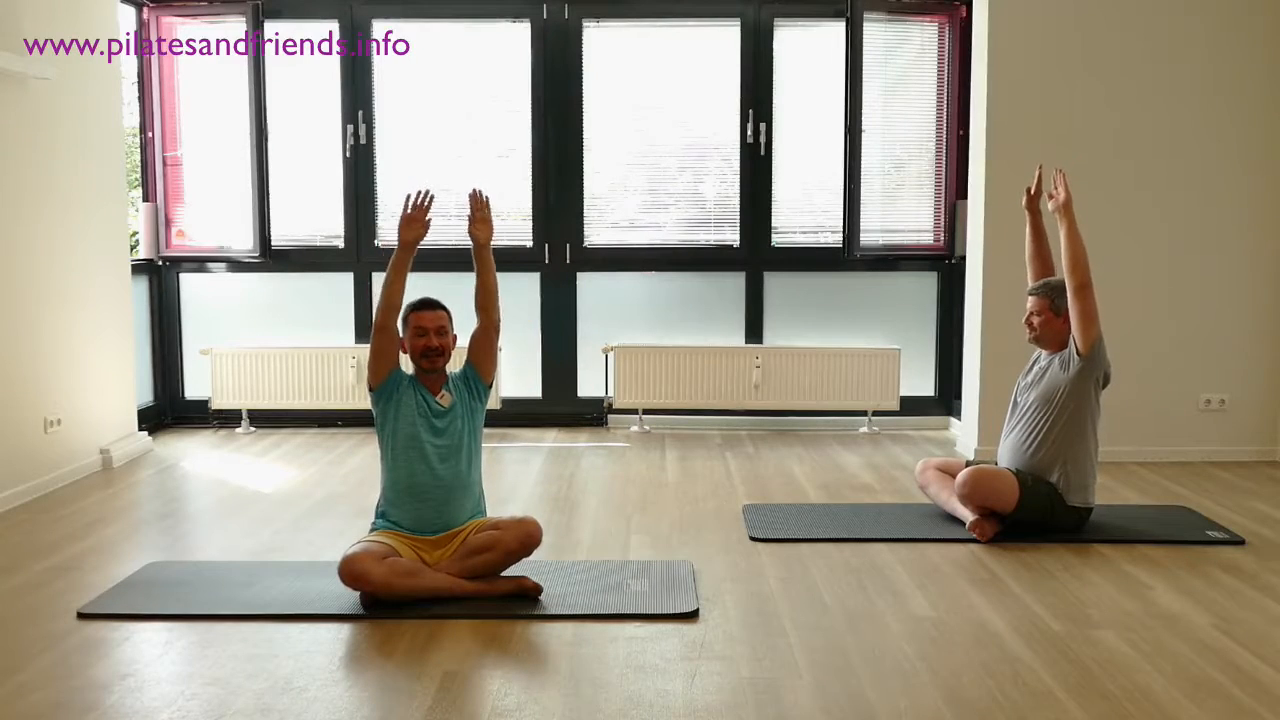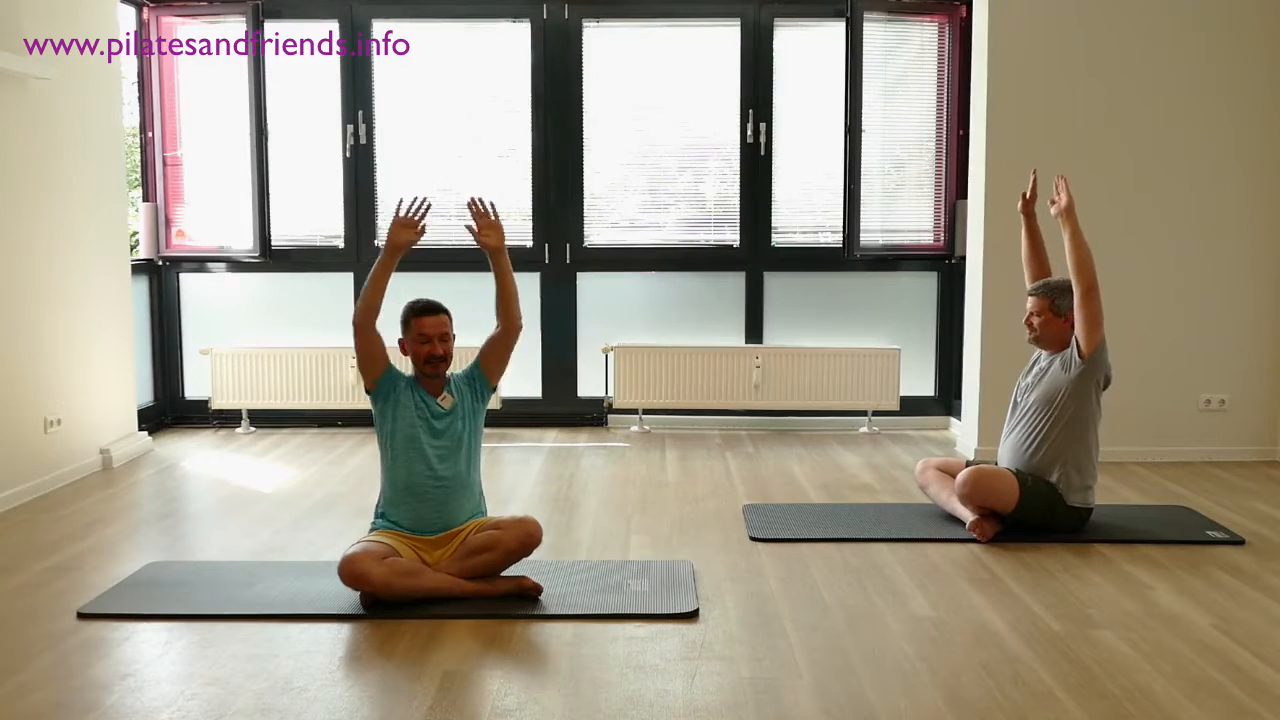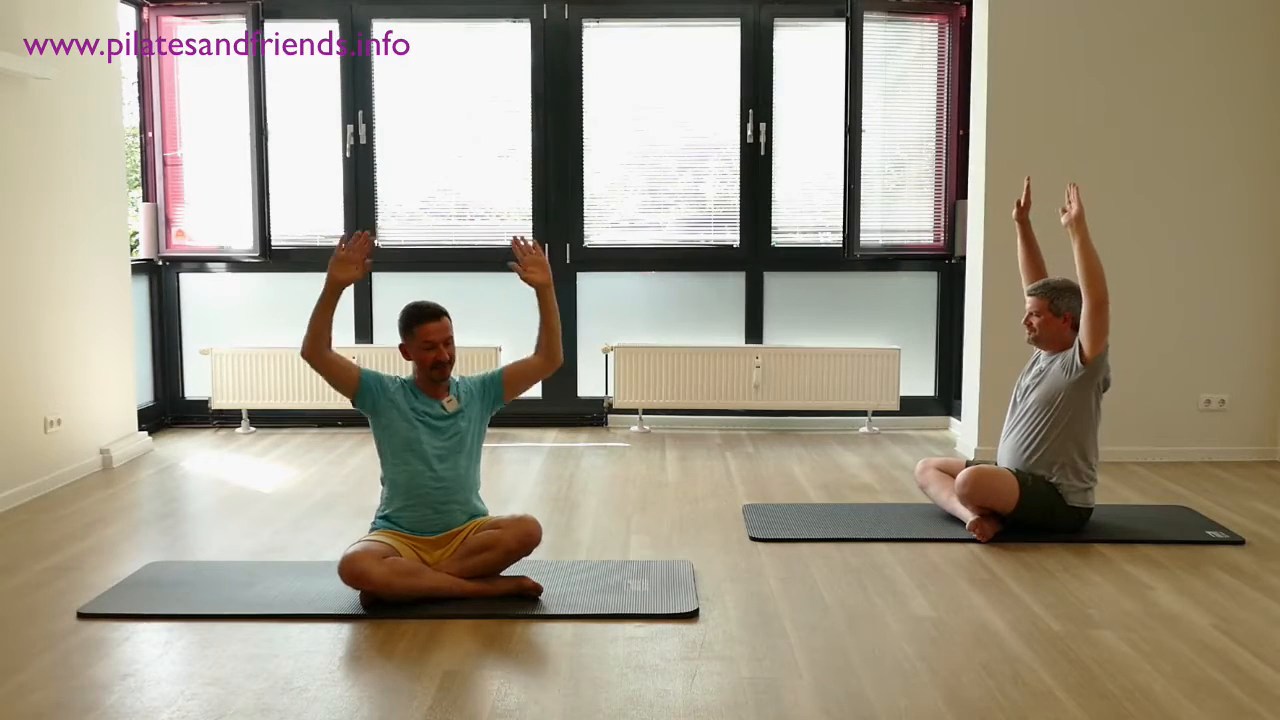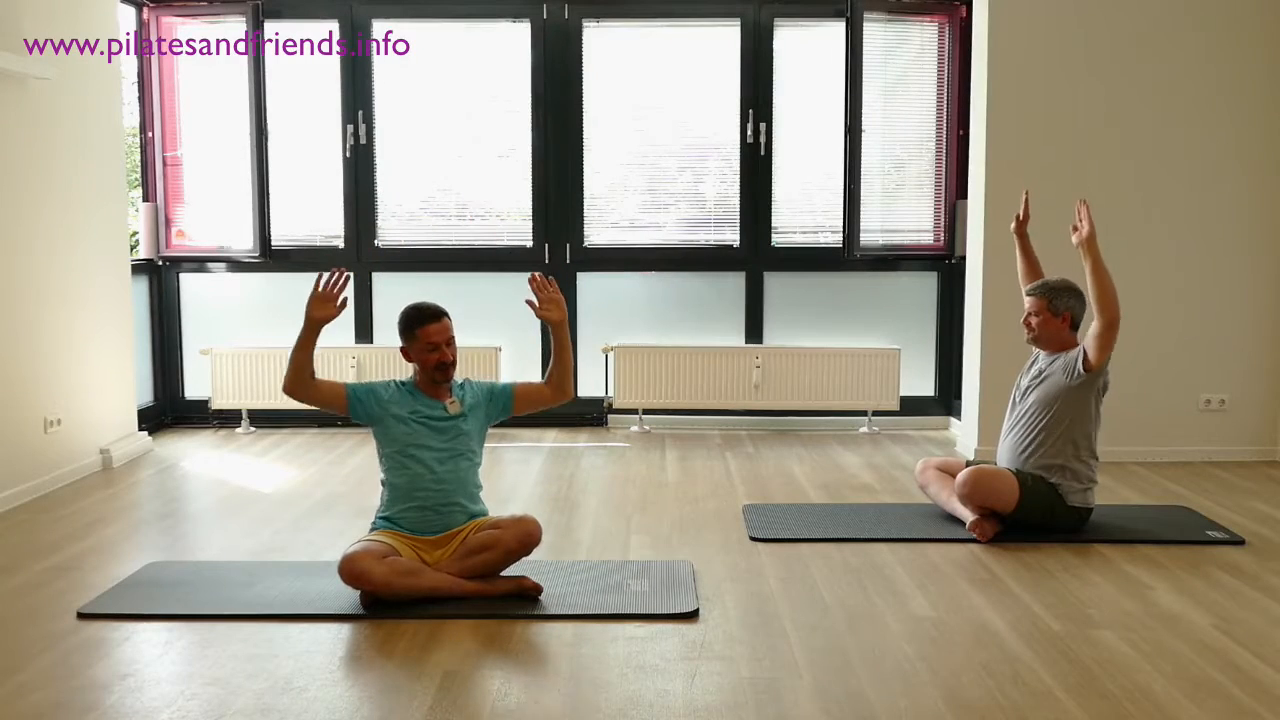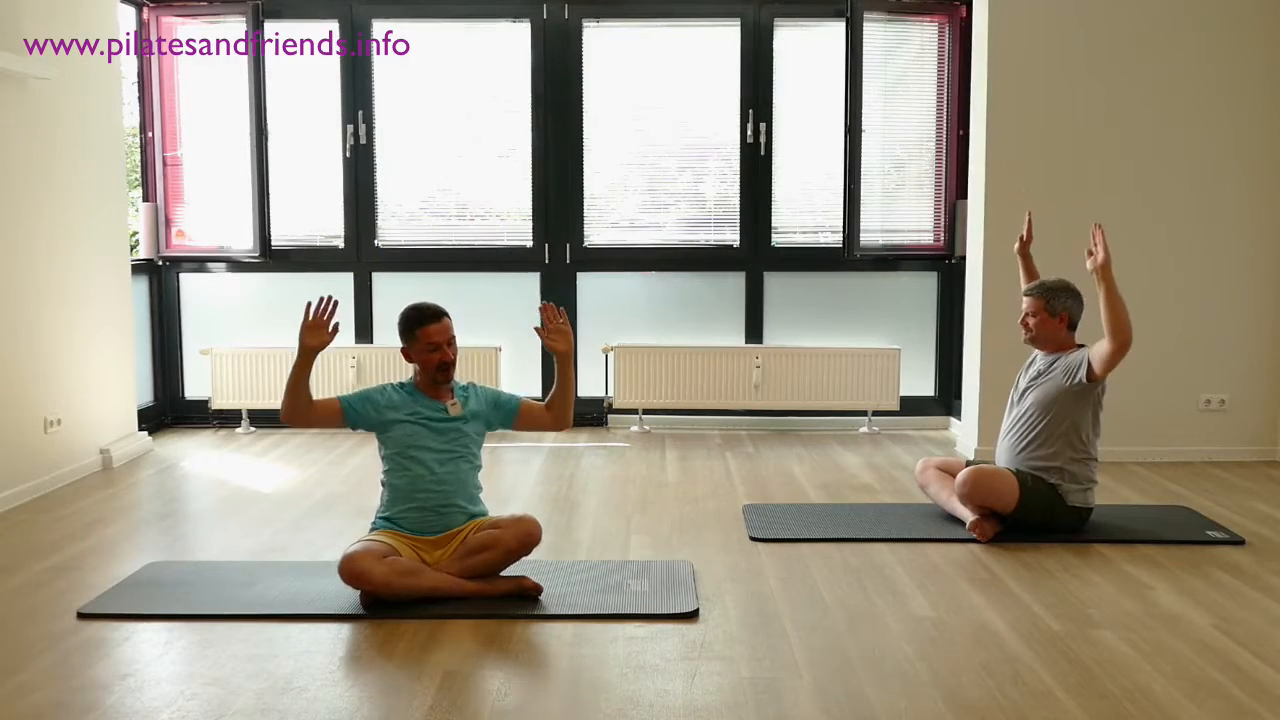
dt=0.2s
person 1, frame 1
left shoulder: (470, 390)
right shoulder: (392, 393)
left elbow: (490, 322)
right elbow: (381, 323)
left wrist: (482, 249)
right wrist: (405, 247)
left hip: (467, 534)
right hip: (398, 538)
left knee: (527, 532)
right knee: (354, 568)
left ankle: (402, 582)
right ankle: (495, 587)
person 1, frame 2
left shoulder: (471, 388)
right shoulder: (391, 393)
left elbow: (510, 326)
right elbow: (362, 324)
left wrist: (496, 254)
right wrist: (391, 252)
left hip: (467, 533)
right hip: (398, 537)
left knee: (527, 532)
right knee: (353, 569)
left ankle: (403, 580)
right ankle: (492, 587)
person 1, frame 3
left shoulder: (478, 392)
right shoulder: (384, 395)
left elbow: (548, 360)
right elbow: (314, 354)
left wrist: (543, 291)
right wrist: (337, 289)
left hip: (467, 533)
right hip: (399, 538)
left knee: (526, 531)
right knee: (354, 568)
left ankle: (403, 580)
right ankle: (491, 588)
person 1, frame 4
left shoulder: (481, 396)
right shoulder: (383, 399)
left elbow: (559, 392)
right elbow: (298, 390)
left wrist: (558, 329)
right wrist: (312, 327)
left hip: (466, 534)
right hip: (398, 538)
left knee: (526, 531)
right knee: (354, 568)
left ankle: (402, 583)
right ankle: (493, 586)
person 1, frame 5
left shoulder: (482, 400)
right shoulder: (383, 401)
left elbow: (558, 419)
right elbow: (296, 416)
left wrist: (563, 359)
right wrist: (306, 356)
left hip: (466, 534)
right hip: (399, 537)
left knee: (526, 530)
right knee: (355, 567)
left ankle: (399, 584)
right ankle: (491, 587)
person 2, frame 1
left shoulder: (1082, 361)
right shoulder: (1045, 351)
left elbow: (1079, 286)
right elbow: (1041, 279)
left wrist: (1064, 215)
right wrist: (1032, 214)
left hip: (1060, 501)
right hip: (1016, 479)
left knee: (971, 482)
right knee: (927, 470)
left ankle: (986, 515)
right ankle: (980, 516)
person 2, frame 2
left shoulder: (1083, 362)
right shoulder: (1045, 352)
left elbow: (1086, 292)
right elbow: (1038, 280)
left wrist: (1067, 221)
right wrist: (1028, 217)
left hip: (1059, 501)
right hip: (1015, 480)
left knee: (971, 482)
right knee: (927, 469)
left ankle: (986, 515)
right ankle: (978, 516)
person 2, frame 3
left shoulder: (1082, 363)
right shoulder: (1045, 352)
left elbow: (1097, 303)
right elbow: (1035, 284)
left wrist: (1077, 230)
right wrist: (1022, 224)
left hip: (1059, 501)
right hip: (1015, 479)
left knee: (970, 481)
right knee: (927, 469)
left ankle: (987, 515)
right ankle: (978, 516)
person 2, frame 4
left shoulder: (1081, 364)
right shoulder: (1044, 353)
left elbow: (1109, 321)
right elbow: (1036, 290)
left wrist: (1088, 250)
right wrist: (1021, 237)
left hip: (1059, 501)
right hip: (1015, 479)
left knee: (970, 482)
right knee: (928, 469)
left ankle: (990, 516)
right ankle: (980, 516)
person 2, frame 5
left shoulder: (1078, 365)
right shoulder: (1042, 354)
left elbow: (1119, 344)
right elbow: (1038, 302)
left wrist: (1102, 276)
right wrist: (1024, 257)
left hip: (1059, 500)
right hip: (1015, 479)
left knee: (970, 482)
right knee: (927, 468)
left ankle: (987, 516)
right ankle: (980, 516)
